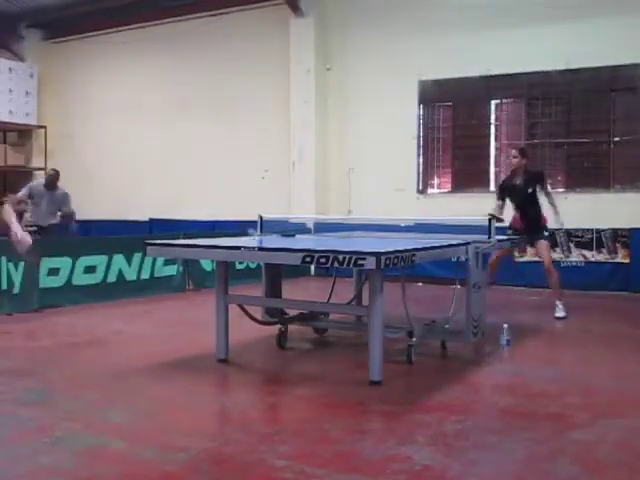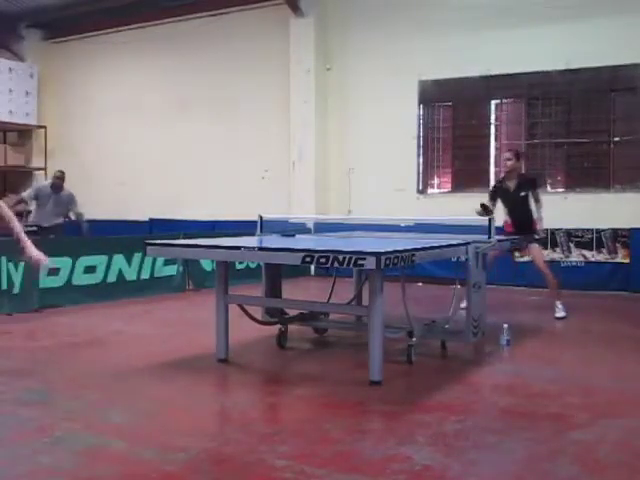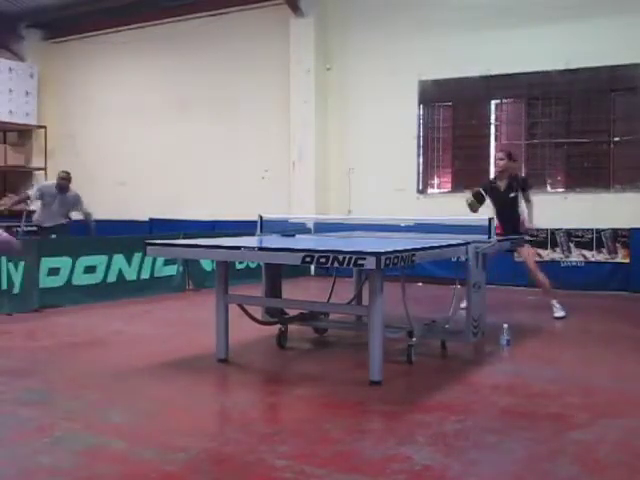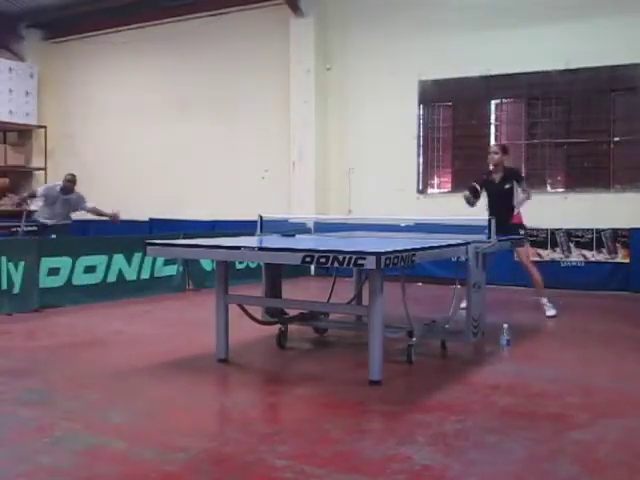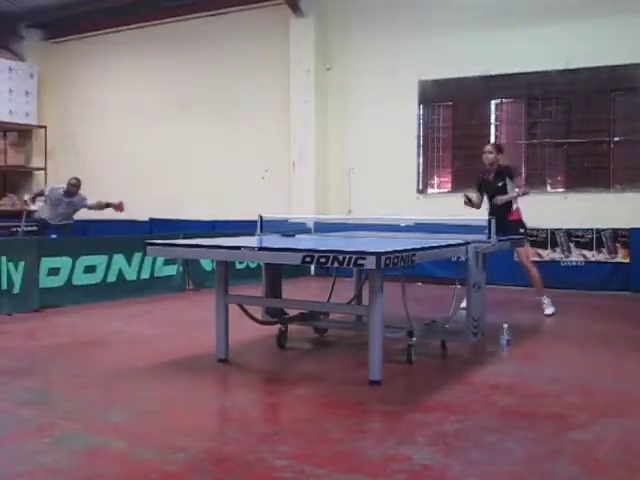
dt=0.1s
person 1, frame 1
left shoulder: (535, 176)
right shoulder: (505, 184)
left elbow: (547, 194)
right elbow: (499, 209)
left wrist: (556, 214)
right wrist: (494, 217)
left hip: (538, 226)
right hip: (518, 226)
left knee: (547, 264)
right knee: (493, 260)
left ankle: (559, 304)
person 1, frame 2
left shoulder: (528, 181)
right shoulder: (498, 186)
left elbow: (537, 200)
right elbow: (489, 211)
left wrist: (539, 218)
right wrist: (483, 211)
left hip: (528, 230)
right hip: (509, 230)
left knee: (541, 266)
left ankle: (558, 304)
person 1, frame 3
left shoulder: (519, 181)
right shoulder: (489, 186)
left elbow: (528, 201)
right elbow: (475, 209)
left wrist: (530, 218)
right wrist: (471, 202)
left hip: (518, 230)
right hip: (499, 231)
left knee: (532, 267)
left ankle: (555, 304)
person 1, frame 4
left shoulder: (513, 173)
right shoulder: (484, 178)
left elbow: (528, 193)
right elbow: (472, 202)
left wrist: (521, 200)
right wrist: (468, 196)
left hip: (512, 224)
right hip: (493, 224)
left knee: (526, 262)
left ankle: (545, 302)
person 1, frame 5
left shoulder: (507, 171)
right shoulder: (482, 179)
left elbow: (524, 190)
right elbow: (478, 204)
left wrist: (508, 197)
right wrist: (469, 201)
left hip: (512, 221)
right hip: (494, 223)
left knee: (525, 261)
left ankle: (545, 300)
